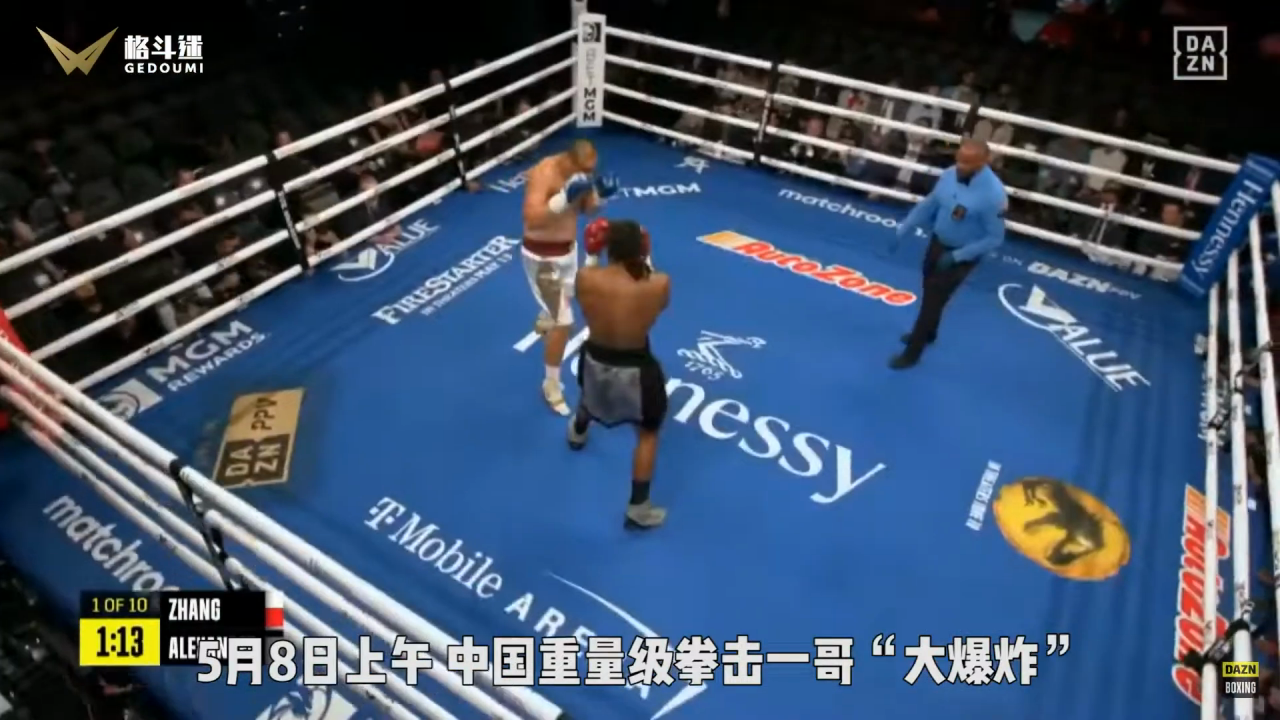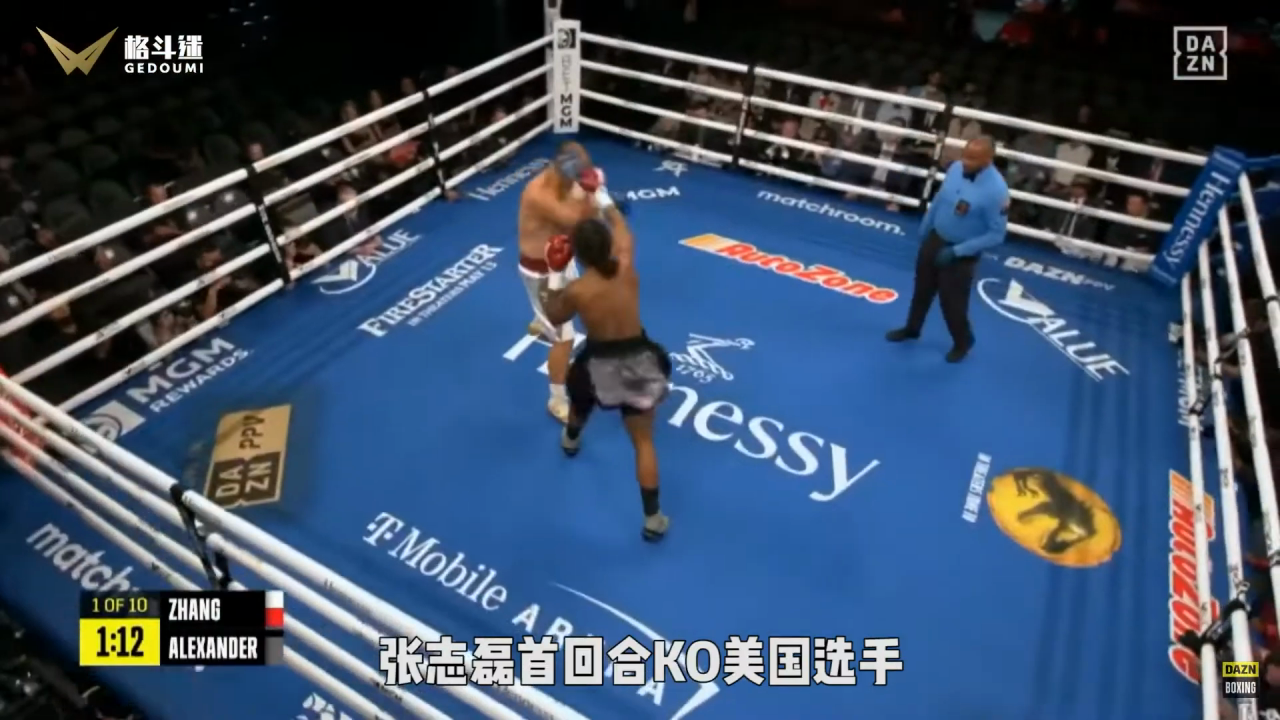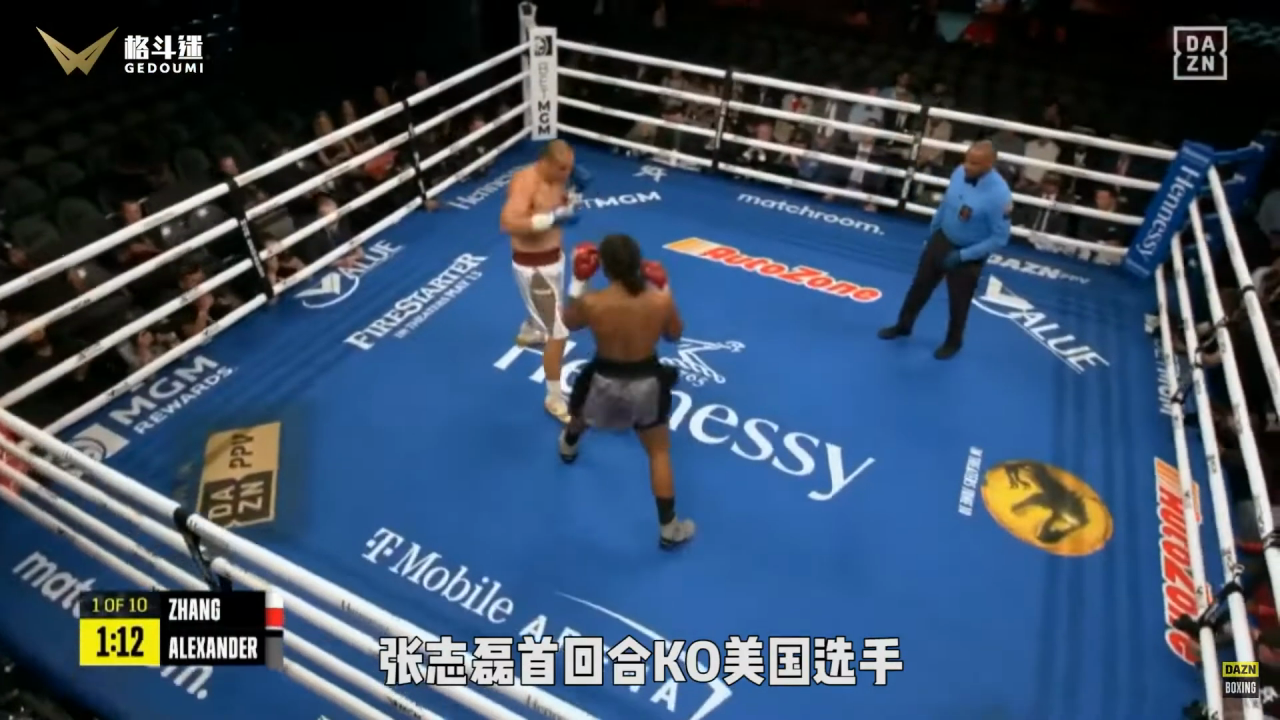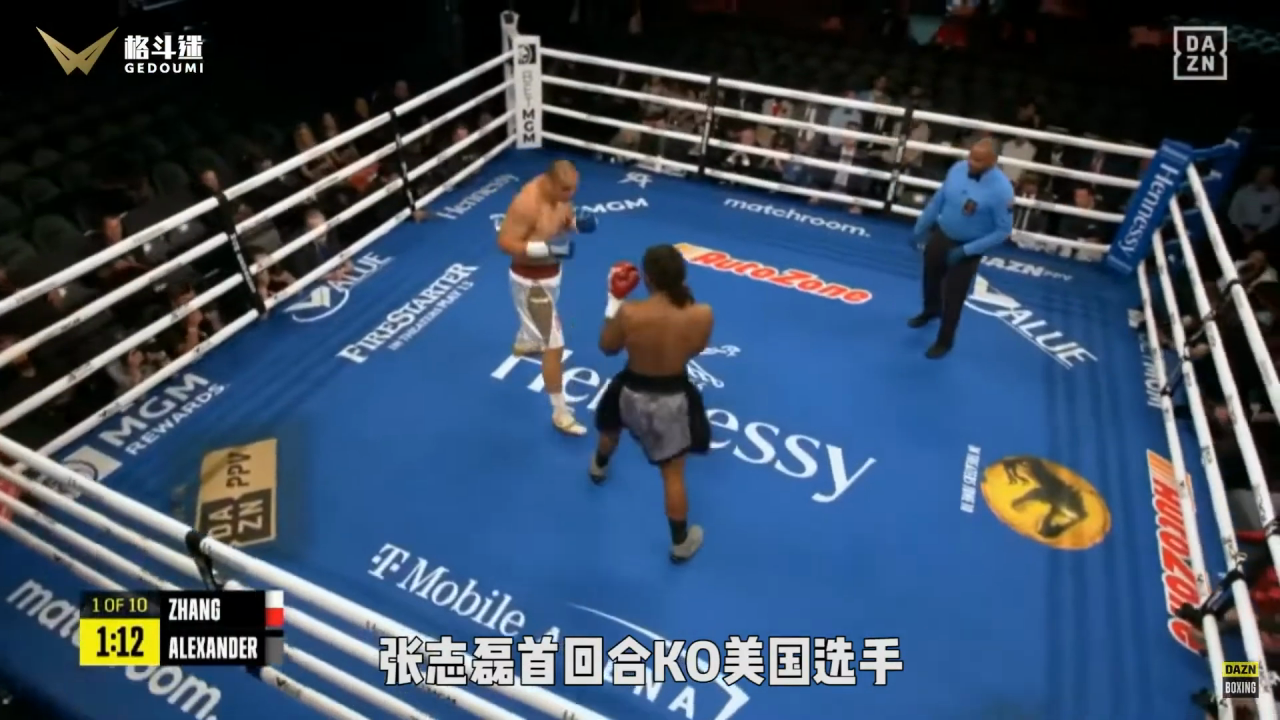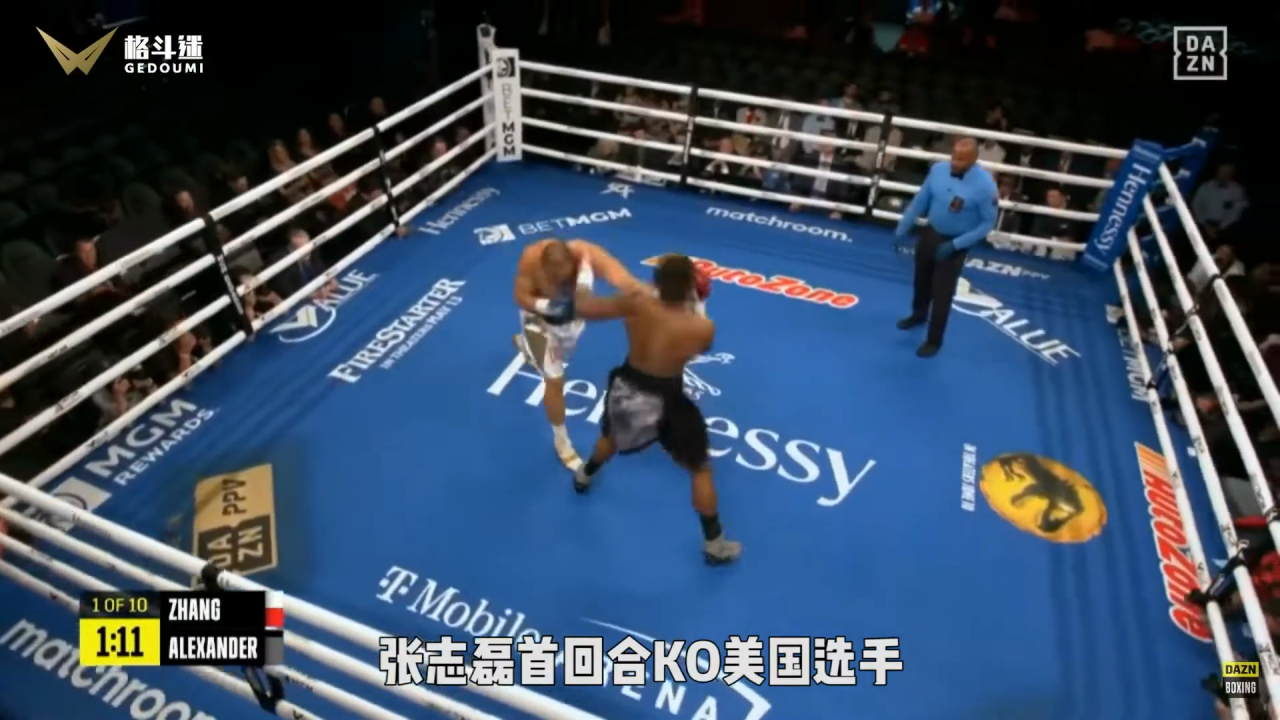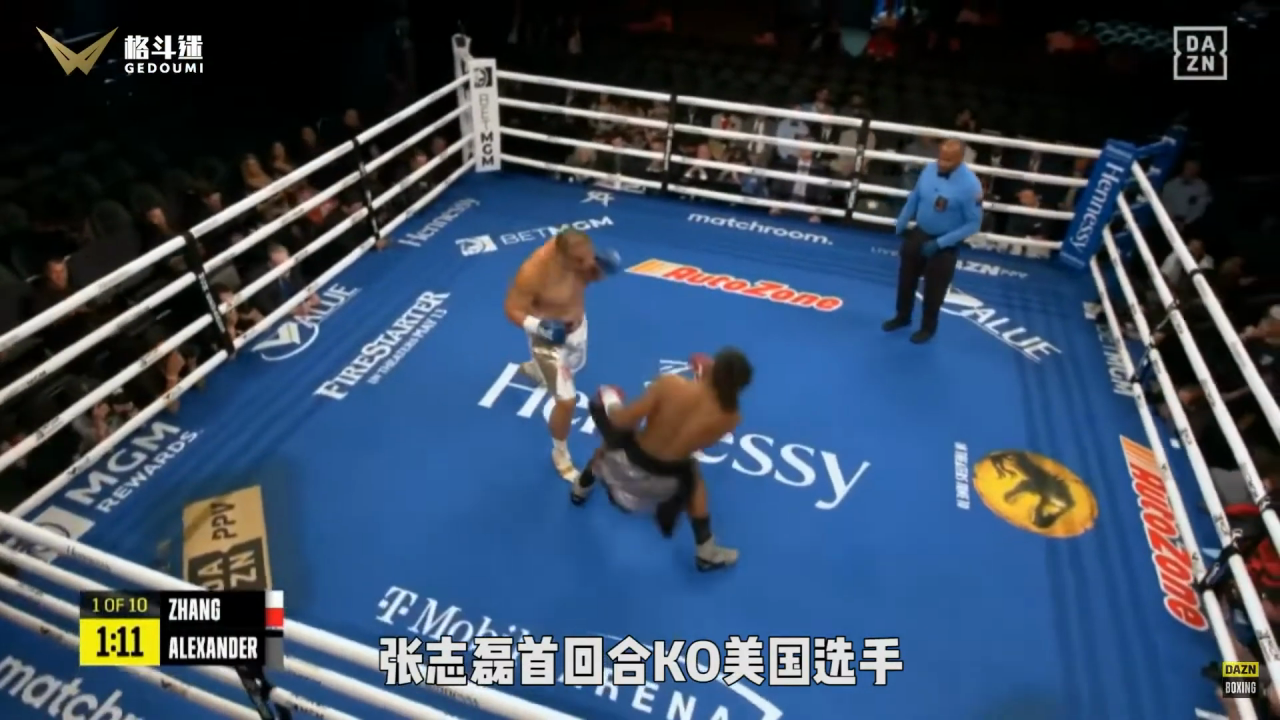
dt=0.3s
person 1, frame 1
left shoulder: (588, 278)
right shoulder: (659, 285)
right wrist: (646, 260)
left hip: (597, 362)
right hip: (634, 371)
left knee: (591, 395)
right knee: (648, 435)
left ankle: (578, 434)
right ankle: (638, 508)
person 1, frame 2
left shoulder: (576, 291)
right shoulder: (625, 265)
left elbow: (555, 317)
right elbow: (619, 224)
left wrist: (555, 272)
right wrist: (600, 197)
left hip: (599, 364)
right hip: (638, 360)
left knee: (581, 401)
right knee: (644, 444)
left ankle: (571, 440)
right ankle: (653, 519)
person 1, frame 3
left shoulder: (592, 303)
right shoulder: (661, 301)
left elbow: (570, 322)
right elbow: (674, 335)
left wrist: (577, 281)
left hip: (605, 380)
right hip: (646, 382)
left knee: (583, 408)
right knee: (659, 454)
left ankle: (568, 445)
right ankle: (669, 529)
person 1, frame 4
left shoulder: (630, 314)
right shoulder: (702, 315)
left elbow: (608, 347)
left wrist: (614, 299)
left hip: (633, 394)
right hip: (673, 399)
left knee: (611, 424)
right knee: (672, 475)
left ankle: (598, 467)
right ankle: (681, 544)
person 1, frame 5
left shoulder: (638, 301)
right shoulder: (702, 327)
left elbow: (586, 309)
right wrist: (699, 302)
left hip: (625, 389)
right hip: (664, 403)
left knee: (613, 435)
right knee: (700, 470)
left ankle: (584, 476)
right ankle: (714, 543)
person 1, frame 6
left shoulder: (671, 384)
right shoulder: (731, 417)
left elbow: (618, 419)
left wrist: (608, 401)
right wrist: (703, 377)
left hip: (629, 464)
right hip: (668, 479)
right knee: (694, 478)
left ankle: (581, 488)
right ankle: (707, 552)
person 2, frame 1
left shoulder: (580, 172)
right shoulder: (544, 174)
left elbow: (588, 209)
right elbow: (532, 220)
left wrist: (601, 193)
right wrist: (565, 195)
left hip: (568, 247)
right hip: (543, 255)
left knee: (566, 291)
right knee: (563, 322)
left ankle: (544, 321)
right ankle: (552, 386)
person 2, frame 2
left shoulder: (570, 180)
right shoulder: (539, 193)
left elbow: (588, 209)
right elbow: (573, 219)
right wrist: (580, 186)
right hip: (540, 270)
right knee: (564, 338)
left ankle: (540, 323)
right ankle: (558, 402)
person 2, frame 3
left shoulder: (556, 178)
right shoulder: (525, 182)
left elbow: (566, 209)
right elbow: (510, 223)
left wrist: (572, 192)
right wrist: (554, 217)
left hip: (552, 257)
right hip: (533, 266)
left knee: (544, 306)
right knee: (558, 334)
left ankle: (529, 333)
right ankle: (554, 399)
person 2, frame 4
left shoulder: (558, 192)
right shoulder: (527, 203)
right elbow: (506, 242)
left wrist: (577, 222)
right wrist: (547, 248)
left hip: (550, 270)
right hip: (531, 278)
left knee: (535, 316)
right knee: (554, 345)
left ankle: (524, 343)
right ankle: (560, 412)
person 2, frame 5
left shoulder: (585, 253)
right shoulder: (531, 258)
left elbow: (624, 281)
right elbow: (521, 297)
right wrist: (549, 307)
left hip: (574, 315)
right hip: (541, 317)
left knee: (561, 351)
right knee: (554, 380)
left ankle: (526, 343)
right ankle: (562, 442)
person 2, frame 6
left shoulder: (578, 251)
right shoulder: (534, 272)
left elbow: (592, 275)
right elbow: (512, 310)
left wrist: (605, 264)
right wrist: (539, 327)
left hip: (576, 323)
right hip: (549, 333)
left knee: (573, 366)
right knee: (567, 399)
left ankle: (533, 369)
right ankle: (560, 455)
person 3, frame 1
left shoulder: (993, 193)
right shoulder: (950, 174)
left elbow: (995, 238)
right elbow: (928, 205)
left wrist: (956, 256)
right wrist: (902, 231)
left hip: (963, 256)
right hip: (938, 243)
left knee: (933, 299)
right knee: (930, 293)
left ankle: (912, 352)
right ankle: (926, 333)
person 3, frame 2
left shoulder: (996, 190)
right shoulder: (956, 168)
left elbow: (996, 234)
left wrist: (957, 251)
right wrist: (924, 231)
left hip: (963, 254)
right hip: (935, 239)
left knee: (952, 301)
right knee: (922, 288)
left ankle: (963, 341)
right ankle: (912, 328)
person 3, frame 3
left shoulder: (999, 195)
right shoulder: (960, 173)
left elbow: (1000, 238)
left wrist: (962, 255)
right wrist: (934, 230)
left hip: (969, 253)
right hip: (942, 239)
left knee: (959, 300)
right knee: (921, 283)
left ankle: (953, 342)
right ankle: (903, 325)
person 3, frame 4
left shoulder: (1001, 190)
right shoulder: (958, 169)
left elbow: (1003, 231)
right elbow: (937, 201)
left wrist: (966, 250)
right wrist: (919, 229)
left hip: (967, 248)
right hip: (940, 236)
left knee: (953, 296)
right knee: (930, 279)
left ankle: (944, 341)
right ankle: (931, 311)
person 3, frame 5
left shoulder: (985, 184)
right shoulder: (938, 169)
left elbow: (988, 223)
right elbow: (919, 201)
left wrist: (955, 244)
right wrist: (901, 230)
left hip: (955, 243)
right hip: (930, 234)
left knee: (942, 291)
right knee: (922, 279)
left ankle: (934, 339)
right ankle: (919, 314)
person 3, frame 6
left shoulder: (970, 185)
right shoulder: (929, 170)
left elbow: (973, 224)
left wrist: (940, 243)
right wrist: (900, 226)
left hip: (944, 243)
right hip: (918, 233)
left knee: (934, 288)
right knee: (906, 276)
left ankle: (928, 327)
right ankle: (903, 316)
